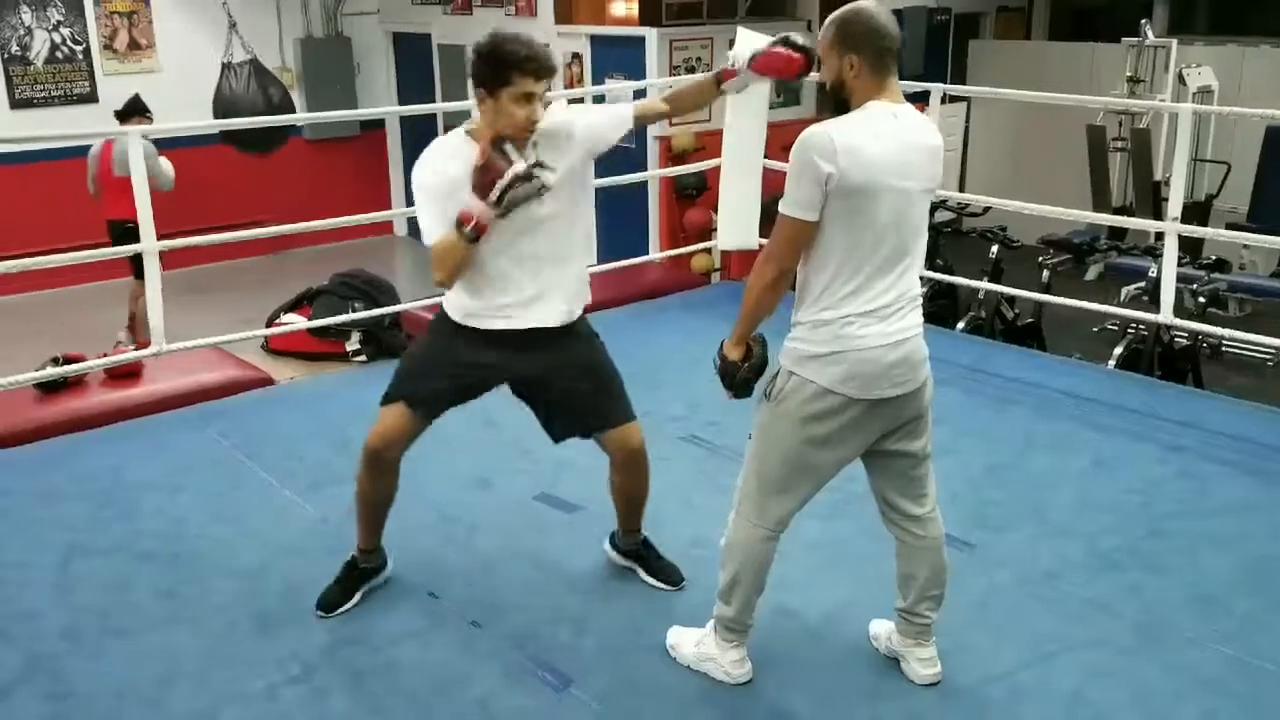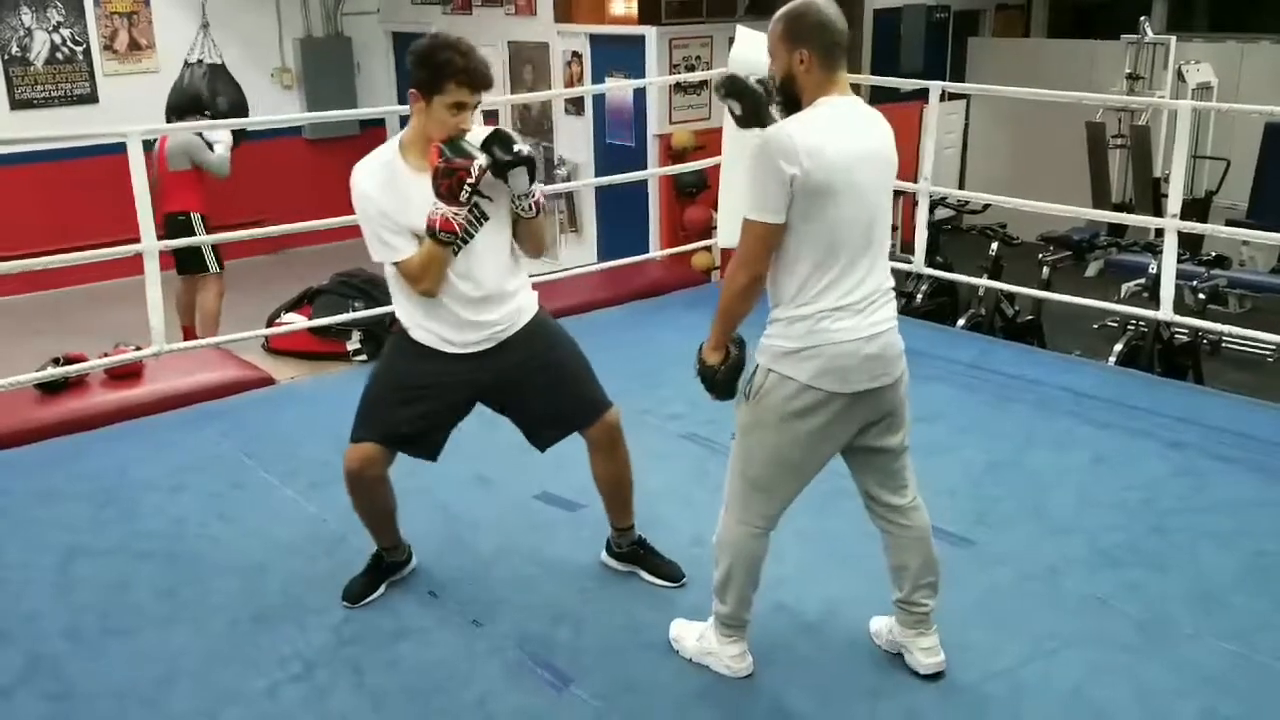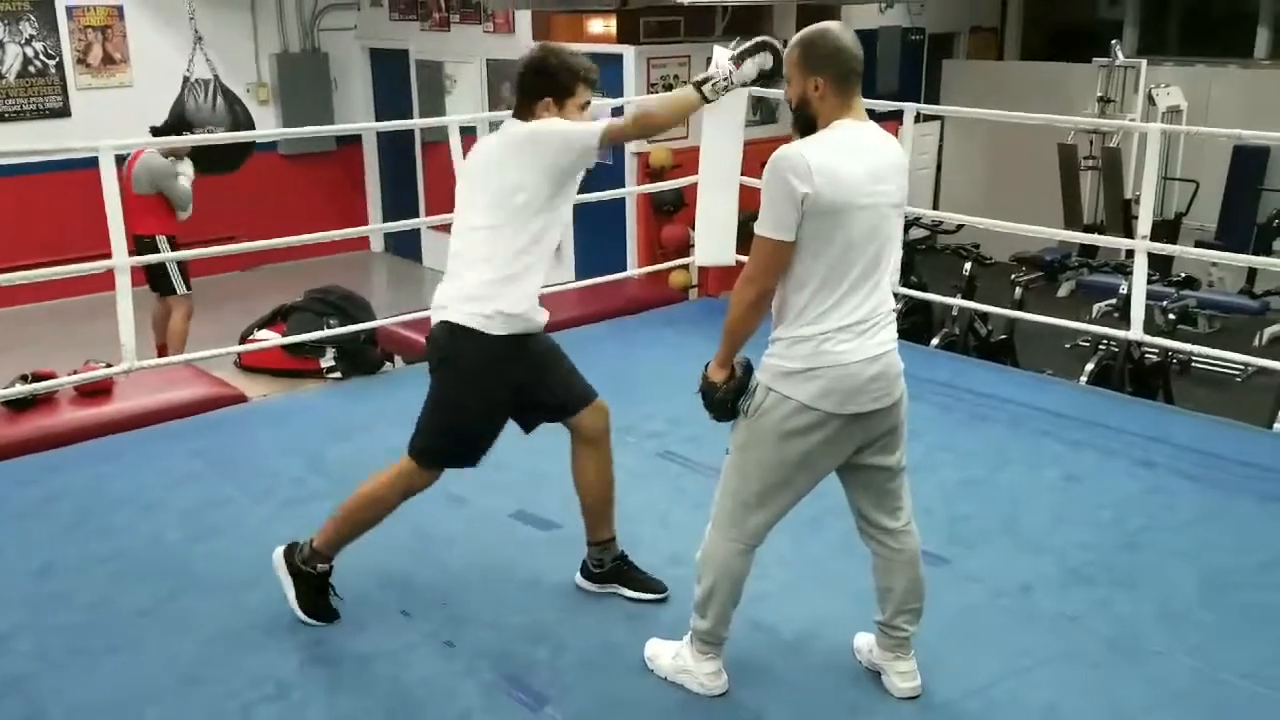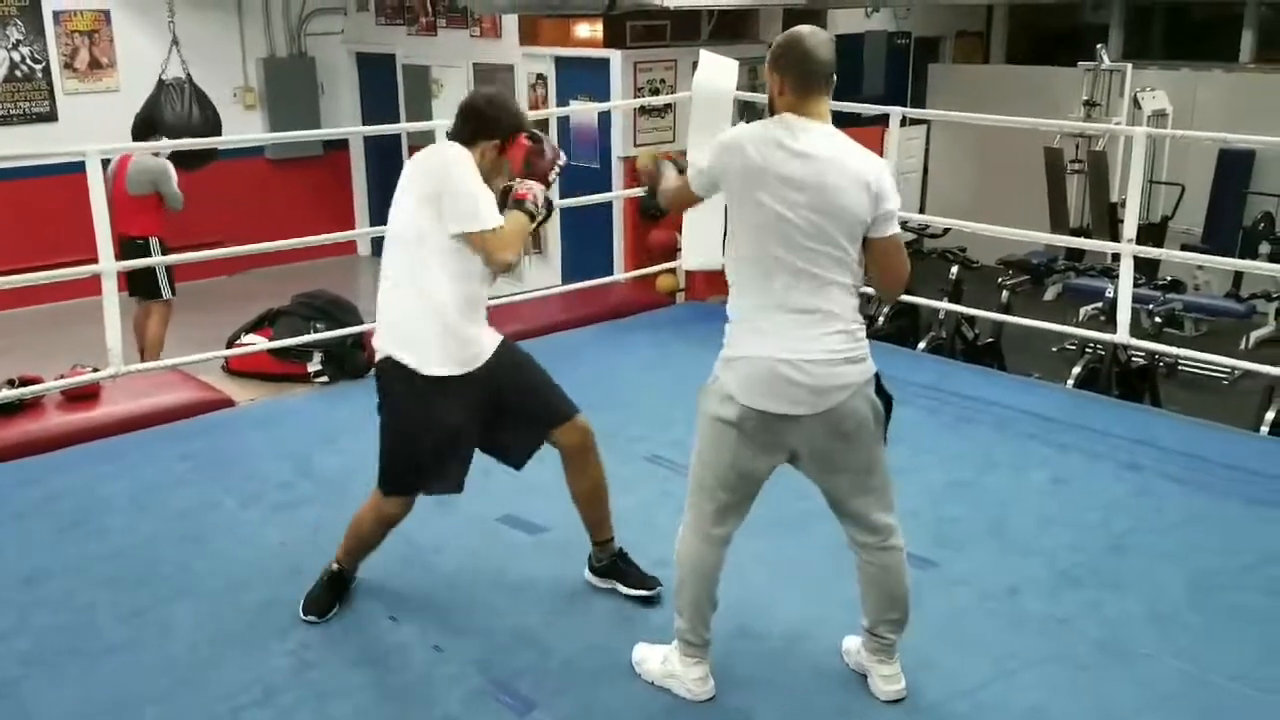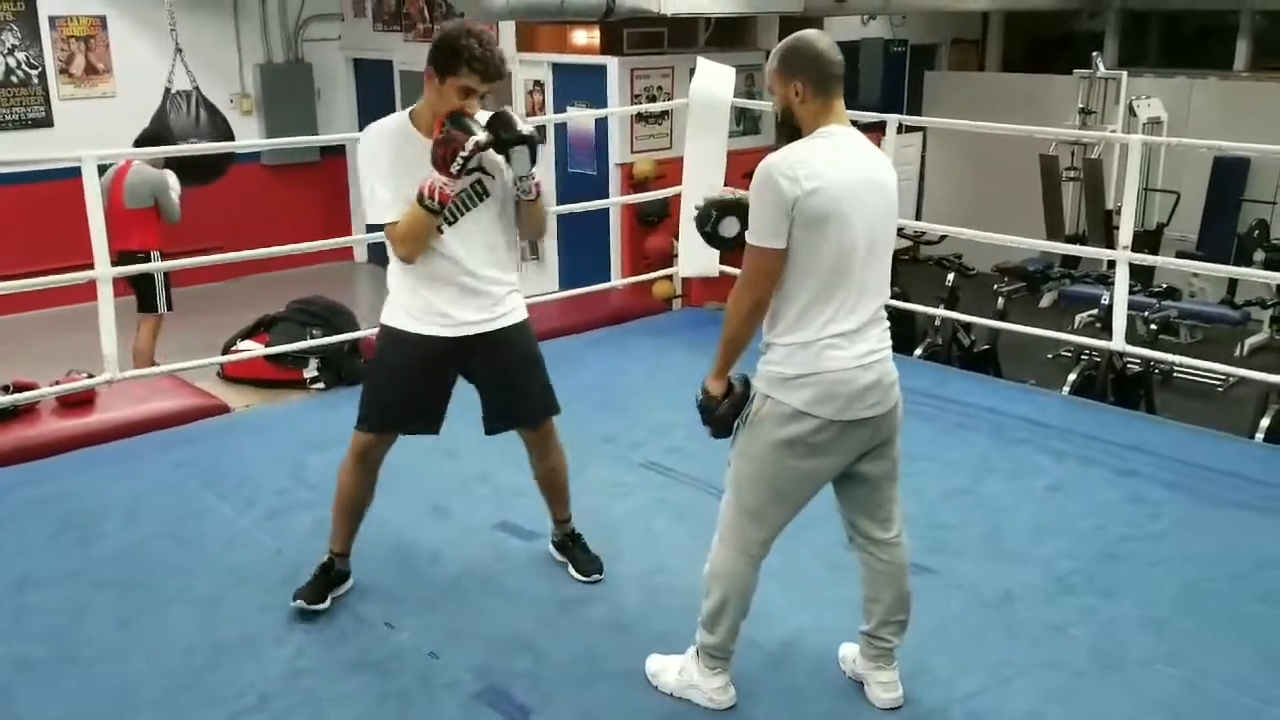
dt=1s
person 1, frame 1
left shoulder: (824, 143)
right shoulder: (929, 138)
left elbow: (777, 264)
left wrist: (739, 341)
left hip: (827, 368)
right hip: (905, 361)
left knee: (758, 509)
right knee: (914, 508)
left ankle: (727, 645)
right ankle: (917, 643)
person 1, frame 2
left shoulder: (784, 142)
right shoulder: (877, 126)
left elbow: (751, 264)
left wrist: (718, 342)
right wrist: (765, 121)
left hip: (805, 363)
right hip: (880, 352)
left knee: (748, 508)
right knee: (897, 498)
left ankle: (727, 641)
right ankle: (919, 634)
person 1, frame 3
left shoulder: (795, 163)
right shoulder: (891, 151)
left elbow: (759, 281)
left wrist: (723, 360)
right wrist: (803, 123)
left hip: (805, 383)
right hip: (880, 374)
left knee: (735, 524)
right knee: (890, 521)
left ankle: (703, 657)
right ankle: (898, 656)
person 1, frame 4
left shoulder: (742, 145)
right shoulder: (868, 169)
left elbow: (674, 197)
right elbow: (894, 282)
left wrist: (659, 171)
left hip: (750, 381)
right hip: (838, 383)
left knee: (706, 525)
right knee: (875, 528)
left ankle: (690, 662)
right ankle: (883, 660)
person 1, frame 5
left shoulder: (784, 169)
right shoulder: (878, 164)
left elbow: (754, 292)
left wrist: (719, 374)
right wrist: (749, 224)
left hip: (802, 394)
right hip: (875, 385)
left knee: (741, 537)
right knee: (881, 532)
left ankle: (709, 672)
right ankle: (881, 666)
person 2, frame 1
left shoulder: (566, 127)
right shoulder: (438, 162)
left elbow: (664, 106)
right elbow: (445, 274)
left wrist: (740, 71)
right wrist: (484, 207)
left hip: (557, 328)
right hip: (469, 326)
left knee: (629, 444)
right knee: (385, 440)
left ankle: (629, 541)
right ankle: (367, 557)
person 2, frame 2
left shoulder: (489, 148)
right shoulder: (373, 177)
left elbow: (536, 248)
right elbow: (424, 283)
left wrist: (522, 187)
right wrist: (451, 208)
left hip: (516, 327)
right hip: (430, 345)
left knee: (605, 426)
right knee: (361, 462)
left ankle: (625, 544)
right ankle: (393, 554)
person 2, frame 3
left shoulder: (501, 151)
right shoulder: (539, 139)
right elbow: (642, 121)
right wrist: (721, 78)
left hip: (508, 329)
right hip: (477, 335)
left knee: (593, 422)
right knee: (420, 470)
left ankle: (602, 561)
right ankle: (308, 559)
person 2, frame 4
left shoulder: (452, 174)
right shoulder: (446, 159)
right elbow: (503, 254)
left wrist: (523, 200)
right wrist: (530, 195)
left hip: (476, 350)
right hip: (419, 362)
left knee: (576, 435)
right knee: (393, 503)
left ankle: (605, 558)
right ankle: (340, 571)
person 2, frame 5
left shoulder: (499, 134)
right shoulder: (383, 140)
left elbow: (534, 231)
right elbow: (406, 245)
left wrist: (524, 169)
right wrist: (442, 180)
left hip: (498, 318)
right hip: (415, 323)
left knee: (541, 431)
right knee: (367, 444)
left ankle: (565, 535)
right ankle: (336, 563)
person 3, frame 1
left shoulder: (97, 149)
right shoulder: (141, 147)
left elbow: (93, 190)
right elbow: (165, 186)
right wrist: (165, 172)
left hip: (114, 224)
right hip: (134, 225)
left knee: (142, 279)
left ankle: (131, 331)
right ankle: (143, 347)
person 3, frame 2
left shoulder: (162, 143)
right shoulder: (188, 140)
right elbow: (221, 169)
right wrist: (222, 145)
left hip: (171, 219)
right hip: (189, 218)
left knee: (188, 281)
right knee: (213, 284)
left ankle: (189, 338)
person 3, frame 3
left shoulder: (138, 159)
right shoulder: (160, 165)
right elbow: (183, 202)
right wrist: (184, 177)
left hip: (144, 240)
right hip: (158, 241)
left knee: (164, 300)
right knee: (182, 306)
left ankle: (163, 357)
person 3, frame 4
left shoulder: (116, 163)
right shoulder: (155, 165)
right elbow: (176, 204)
right wrist: (170, 179)
left hip: (127, 241)
right hip: (147, 242)
left knee: (144, 304)
right knee: (160, 308)
left ankle: (146, 362)
person 3, frame 5
left shoulder: (111, 175)
right shoulder: (154, 177)
right elbow: (173, 216)
right wrist: (172, 193)
left hip: (123, 254)
right hip: (146, 255)
left knee: (146, 314)
right knee: (151, 321)
left ankle: (146, 366)
